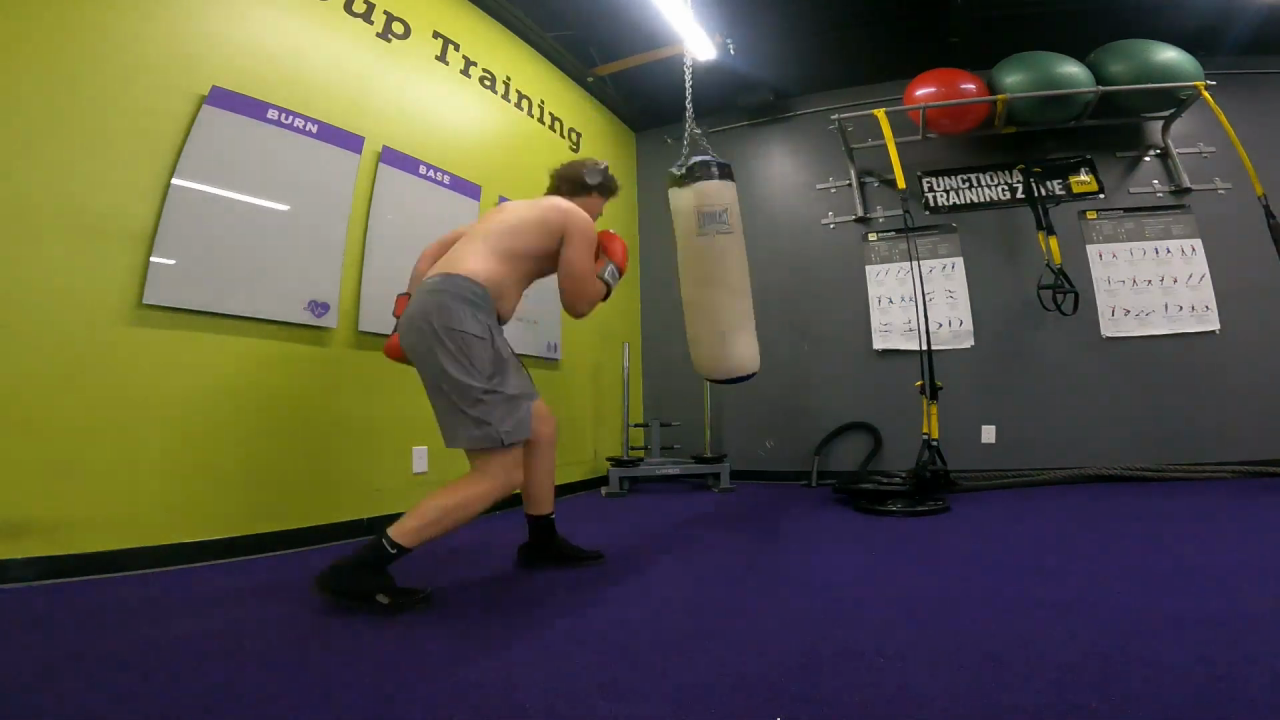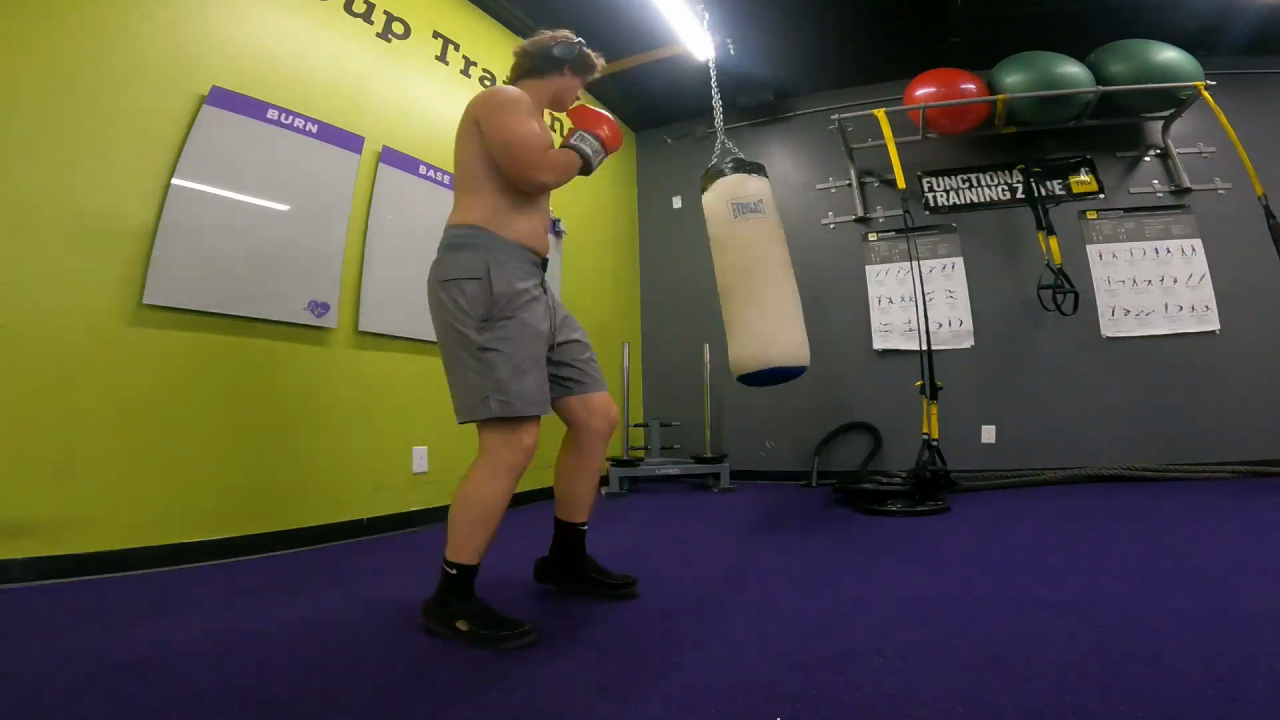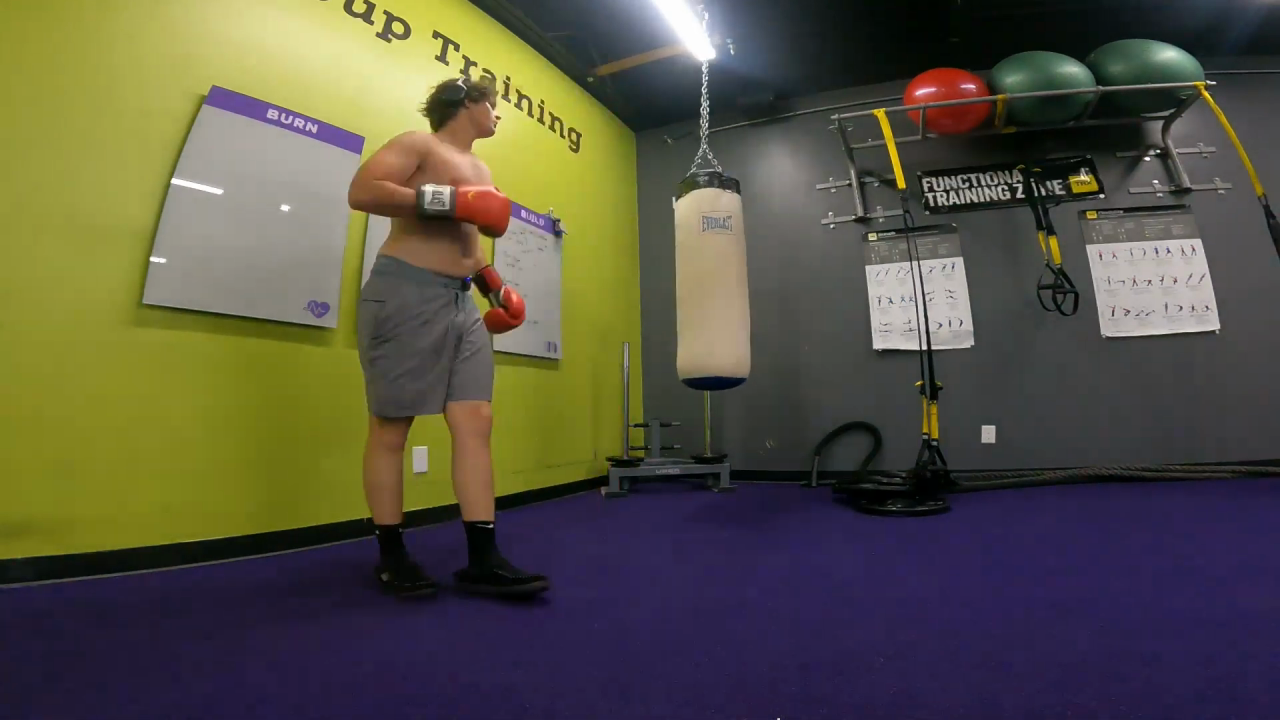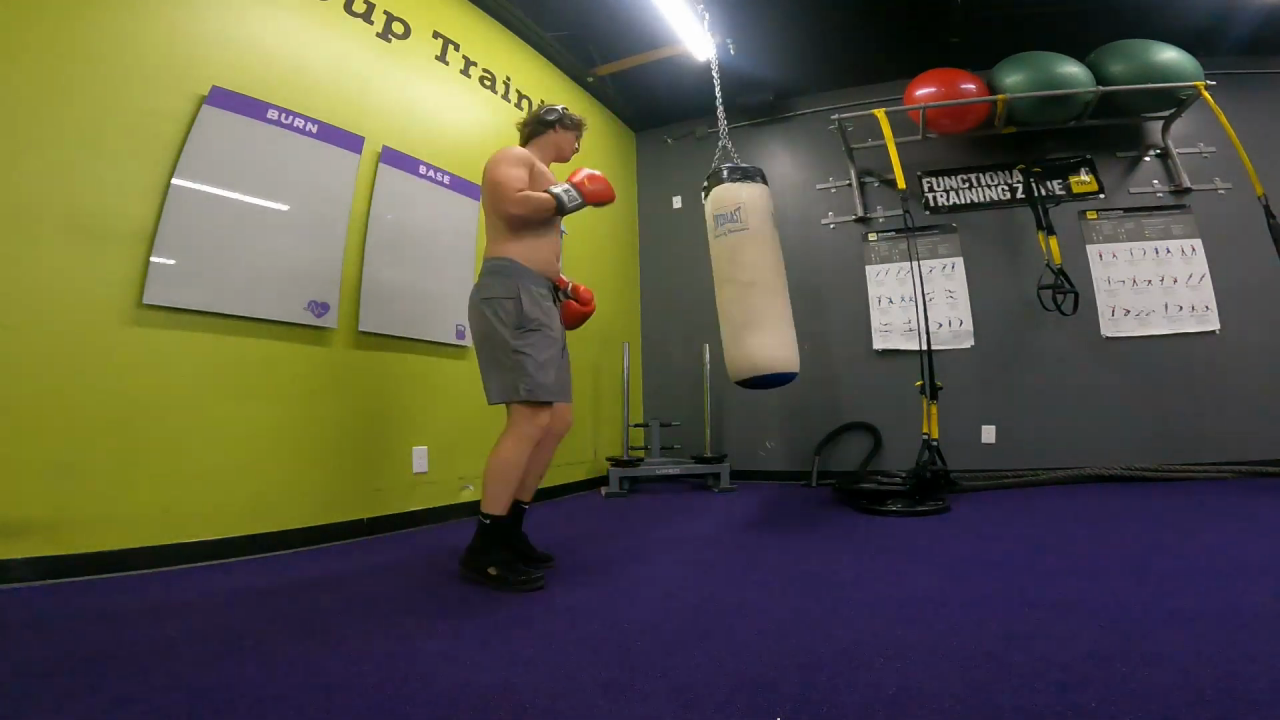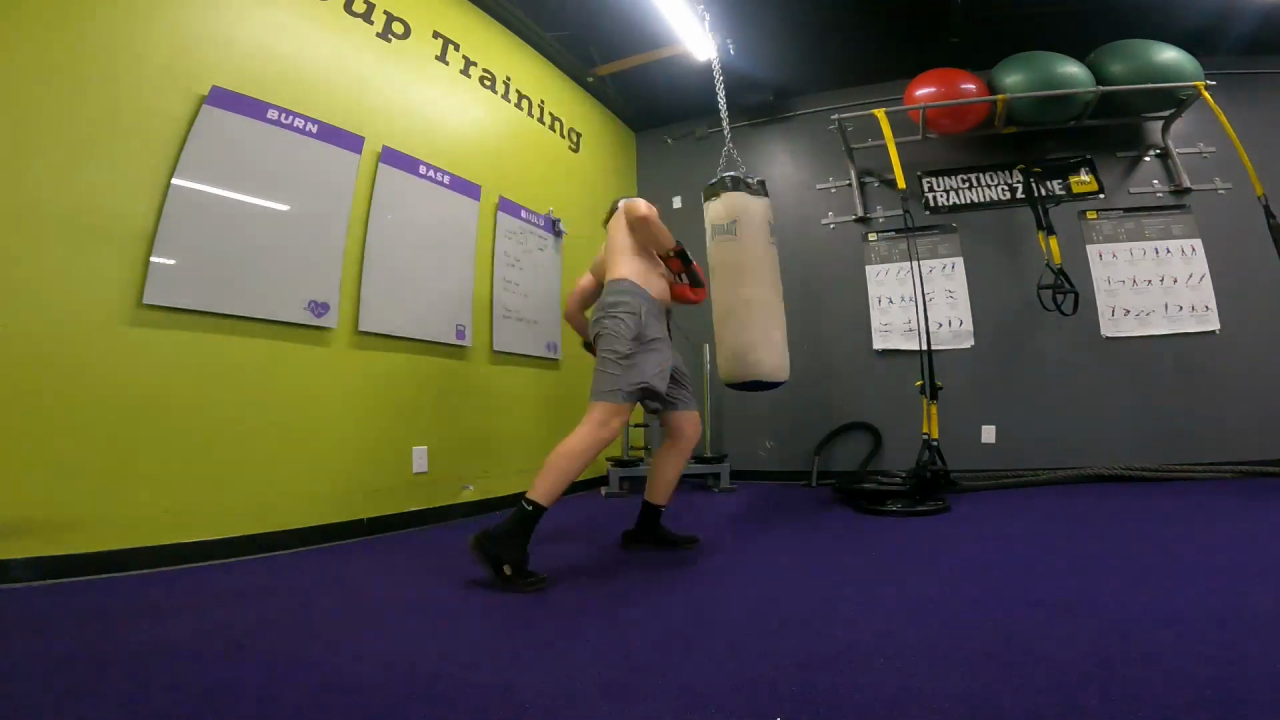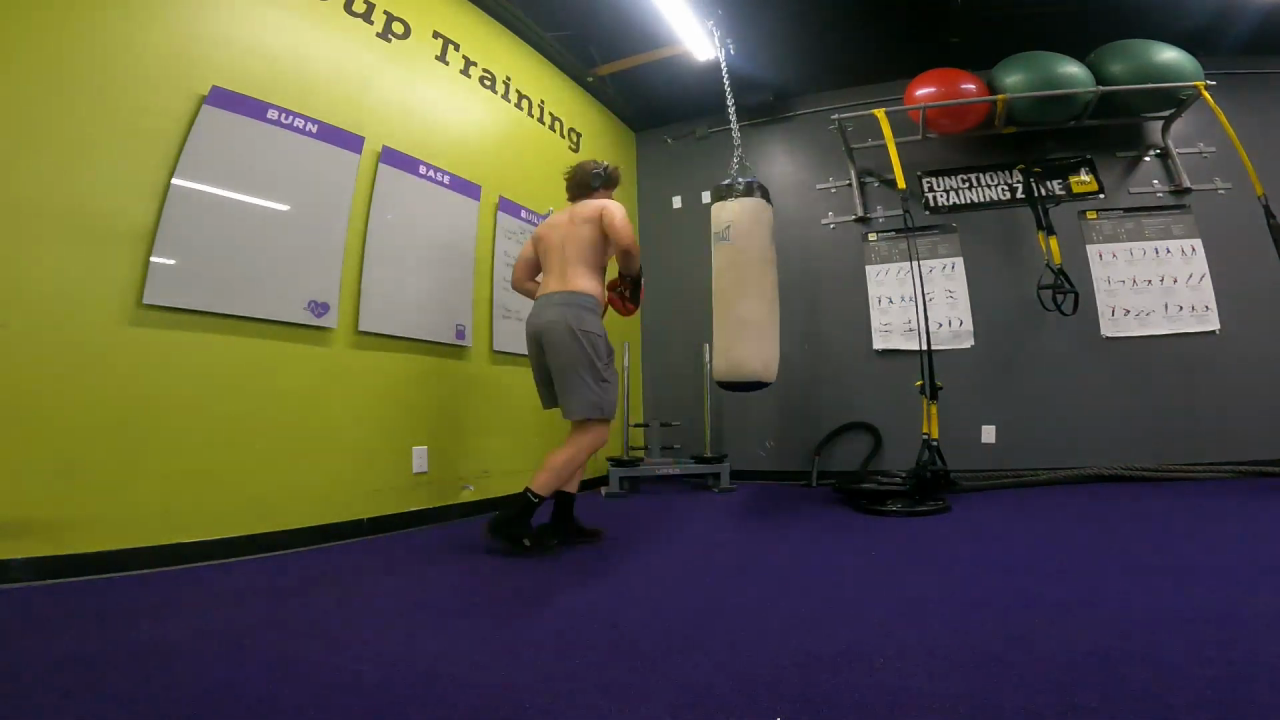
dt=0.1s
person 1, frame 1
left shoulder: (518, 213)
right shoulder: (576, 219)
left elbow: (433, 250)
right elbow: (580, 305)
left wrist: (407, 309)
right wrist: (608, 272)
right hip: (456, 322)
left knee: (542, 428)
right knee: (499, 475)
left ankle: (544, 541)
right ankle: (364, 566)
person 1, frame 2
left shoulder: (530, 125)
right shoulder: (505, 100)
right elbow: (541, 171)
right wrist: (588, 148)
left hip: (525, 286)
right hip: (485, 276)
left knee: (598, 418)
right knee: (513, 441)
left ankle: (568, 557)
person 1, frame 3
left shoulder: (472, 166)
right shoulder: (418, 144)
right elbow: (361, 192)
left wrist: (495, 286)
right wrist: (444, 201)
left hip: (456, 304)
right hip: (405, 298)
left knee: (474, 424)
right knee: (391, 428)
left ankle: (484, 561)
right ankle: (392, 554)
person 1, frame 4
left shoulder: (543, 173)
right shoulder: (513, 157)
right elbow: (513, 208)
left wrist: (562, 291)
right wrist: (571, 195)
left hip: (537, 300)
right hip: (513, 299)
left knee: (554, 421)
right knee: (533, 422)
left ankle: (510, 532)
right ankle: (486, 550)
person 1, frame 5
left shoulder: (609, 253)
right shoulder: (633, 212)
left elbow: (571, 307)
right elbow: (645, 216)
left wrist: (593, 341)
right wrist: (682, 260)
right hip: (632, 317)
left knee: (687, 428)
right knee: (599, 424)
left ankle: (648, 526)
right ankle: (510, 538)
person 1, frame 6
left shoulder: (548, 224)
right shoulder: (605, 207)
left elbow: (521, 280)
right elbow: (628, 243)
right wrist: (632, 283)
left hip: (545, 318)
right hip: (578, 320)
left knee: (585, 428)
right knee: (595, 434)
left ankle: (562, 520)
right ankle: (513, 515)
